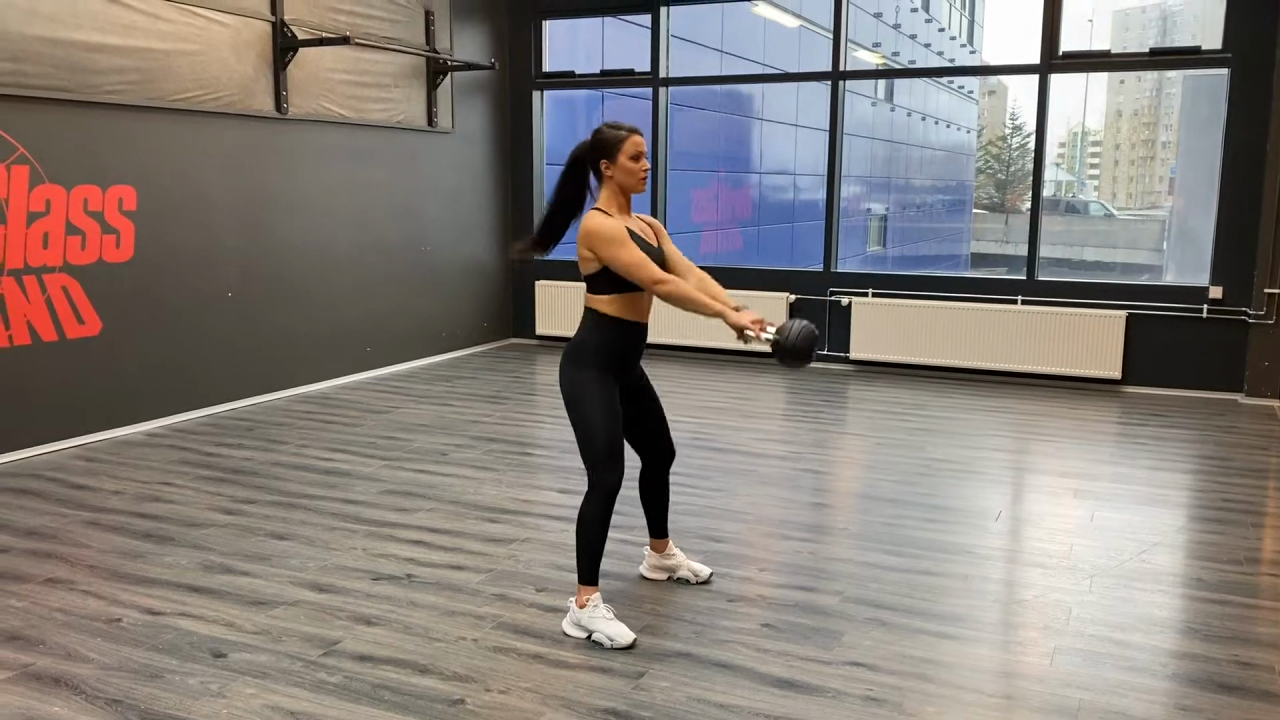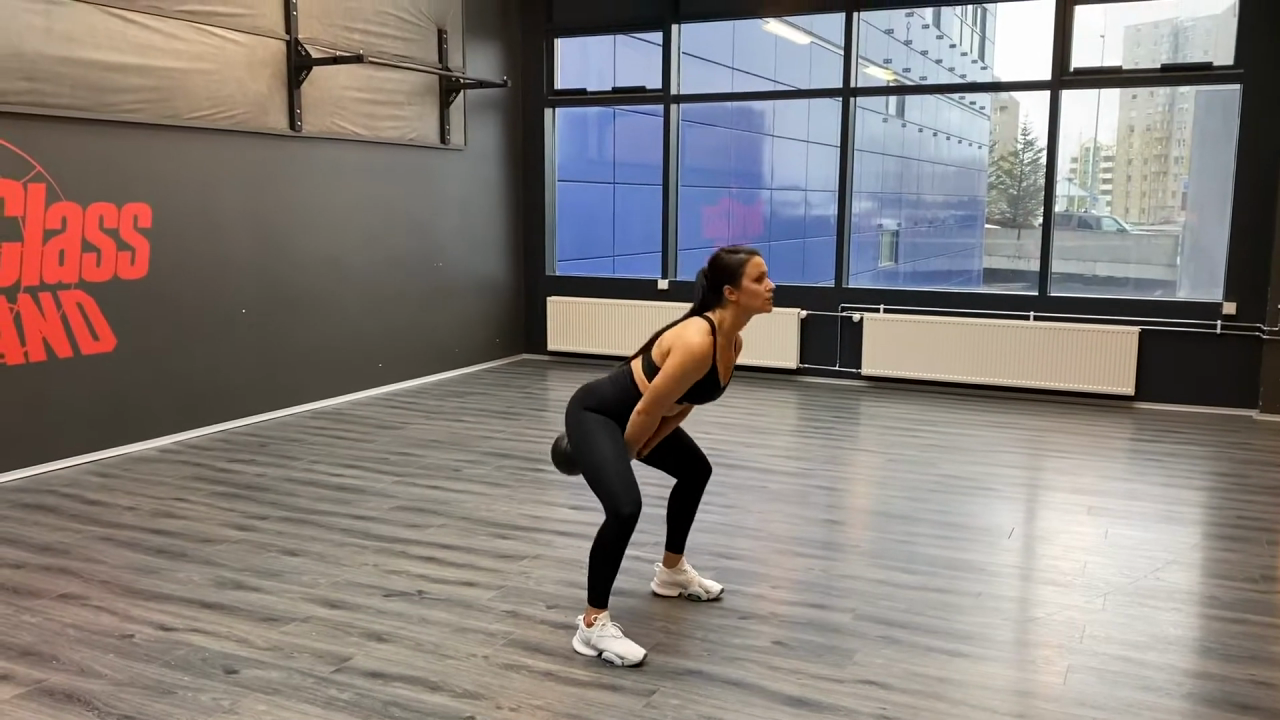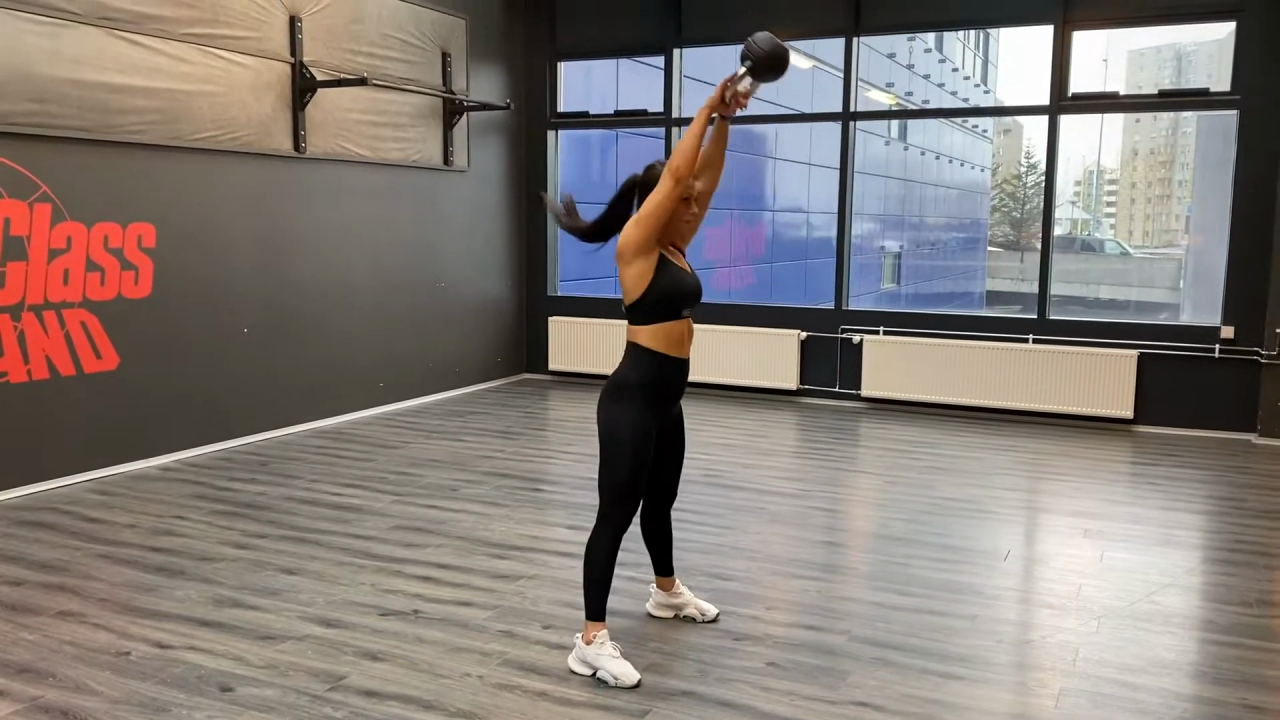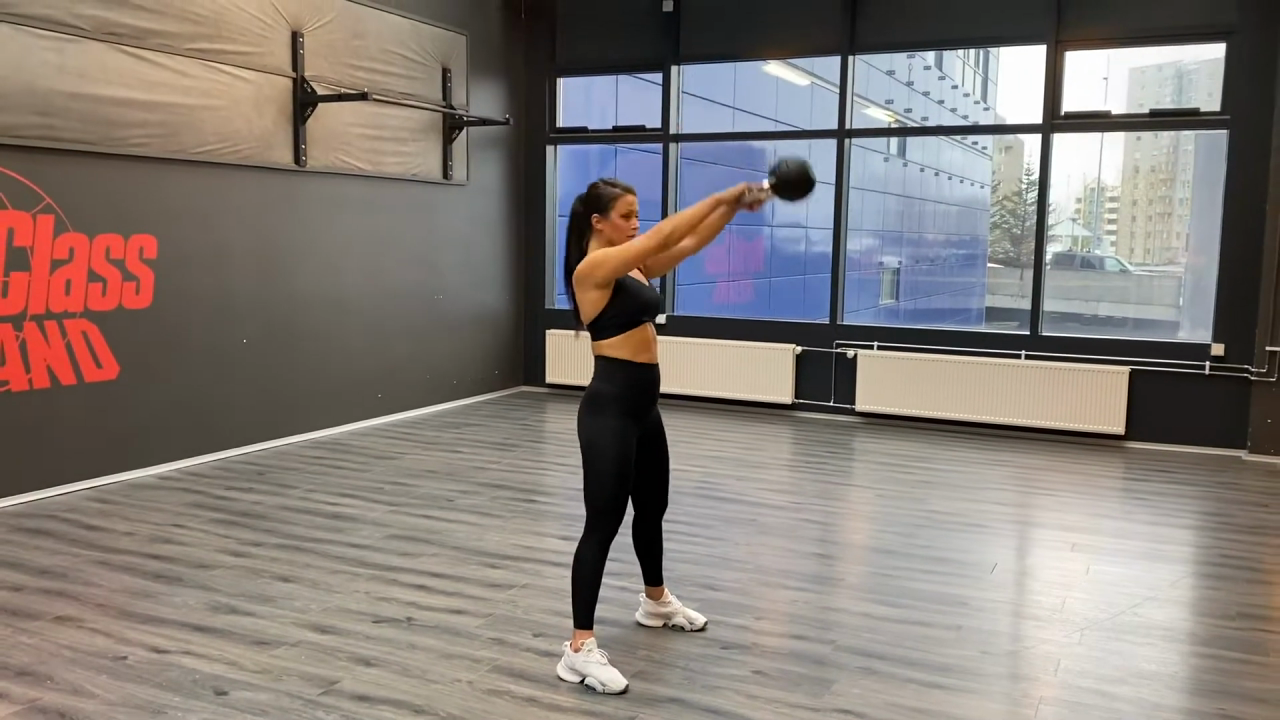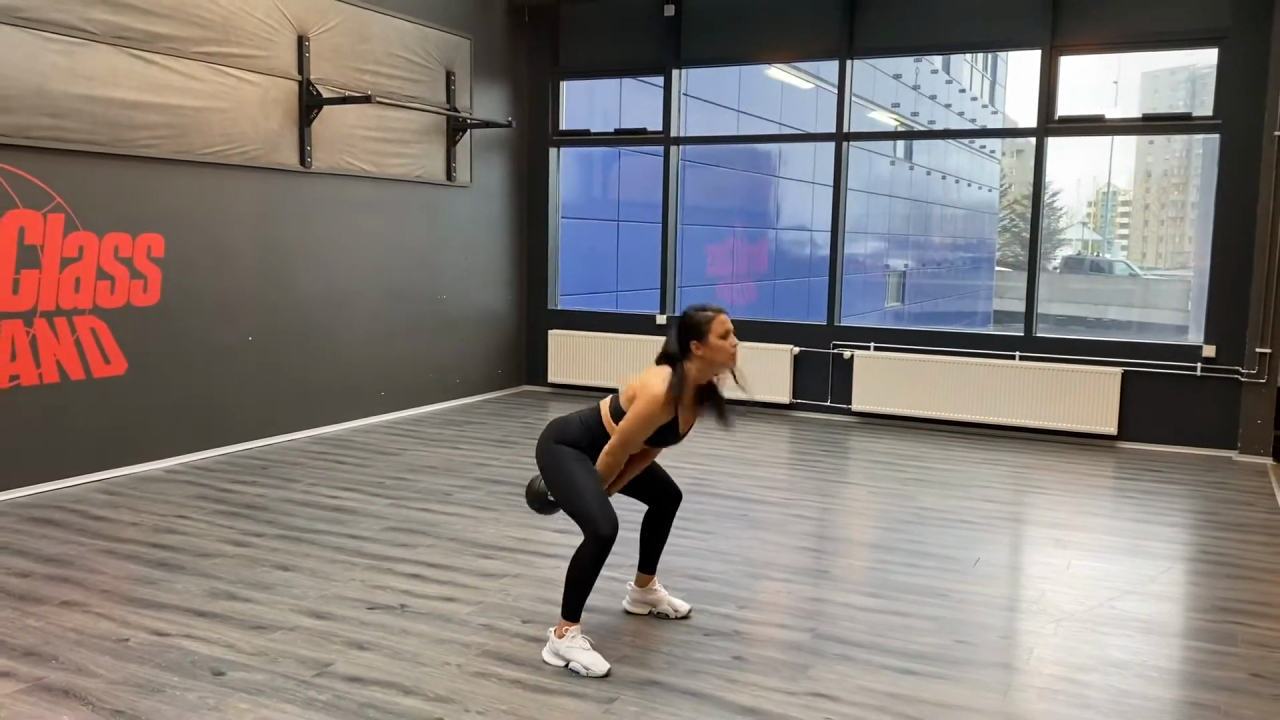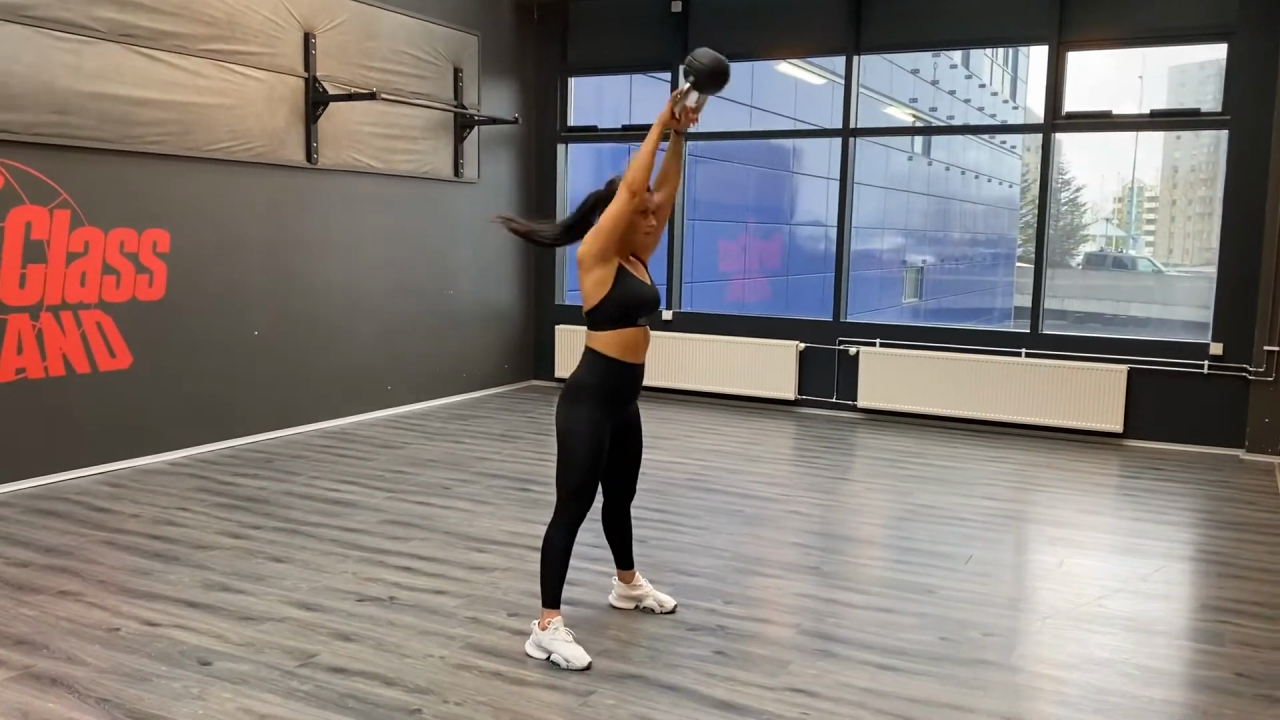
dt=0.7s
person 1, frame 1
left shoulder: (647, 224)
right shoulder: (598, 225)
left elbow: (689, 274)
right elbow: (657, 283)
left wrist: (735, 308)
right wrist: (727, 316)
left hip: (626, 362)
right hip: (591, 364)
left knee: (660, 454)
right knee: (606, 478)
left ankle: (660, 554)
right ankle: (584, 605)
person 1, frame 2
left shoulder: (732, 341)
right shoulder: (699, 341)
left elbow: (683, 404)
right elbow: (647, 409)
left wrist: (637, 450)
right wrist: (624, 451)
left hip: (637, 414)
right hip: (598, 412)
left knee: (694, 471)
right knee: (624, 506)
left ankle: (672, 572)
right ankle: (594, 625)
person 1, frame 3
left shoulder: (673, 248)
right shoulder: (635, 244)
left elbow: (704, 185)
right elbow: (676, 179)
left wrist: (723, 120)
right wrist: (707, 112)
left hip: (666, 396)
right hip: (631, 397)
left knee: (660, 500)
right knee: (618, 511)
left ankle: (666, 592)
right ankle: (591, 642)
person 1, frame 4
left shoulder: (631, 266)
right shoulder: (592, 267)
left elbow: (689, 244)
right elbow: (663, 239)
left wrist: (734, 206)
right wrist: (722, 195)
left hip: (643, 407)
right hip: (609, 408)
left knee: (653, 507)
right knee: (604, 521)
left ankle: (656, 602)
right ankle: (579, 649)
person 1, frame 5
left shoulder: (701, 388)
right shoulder: (662, 390)
left elbow: (646, 449)
right elbow: (618, 450)
left wrist: (605, 490)
right wrist: (592, 496)
left hip: (603, 449)
right hip: (565, 446)
left knee: (668, 497)
right knee: (602, 528)
left ankle: (643, 590)
right ankle: (564, 636)
person 1, frame 6
left shoulder: (636, 258)
right shoulder: (597, 256)
left elbow: (665, 192)
right elbow: (630, 190)
left wrist: (677, 139)
right wrist: (658, 128)
left hip: (624, 400)
right hip: (589, 400)
left knee: (620, 499)
right knee: (573, 507)
left ankle: (627, 585)
right ankle: (547, 626)
